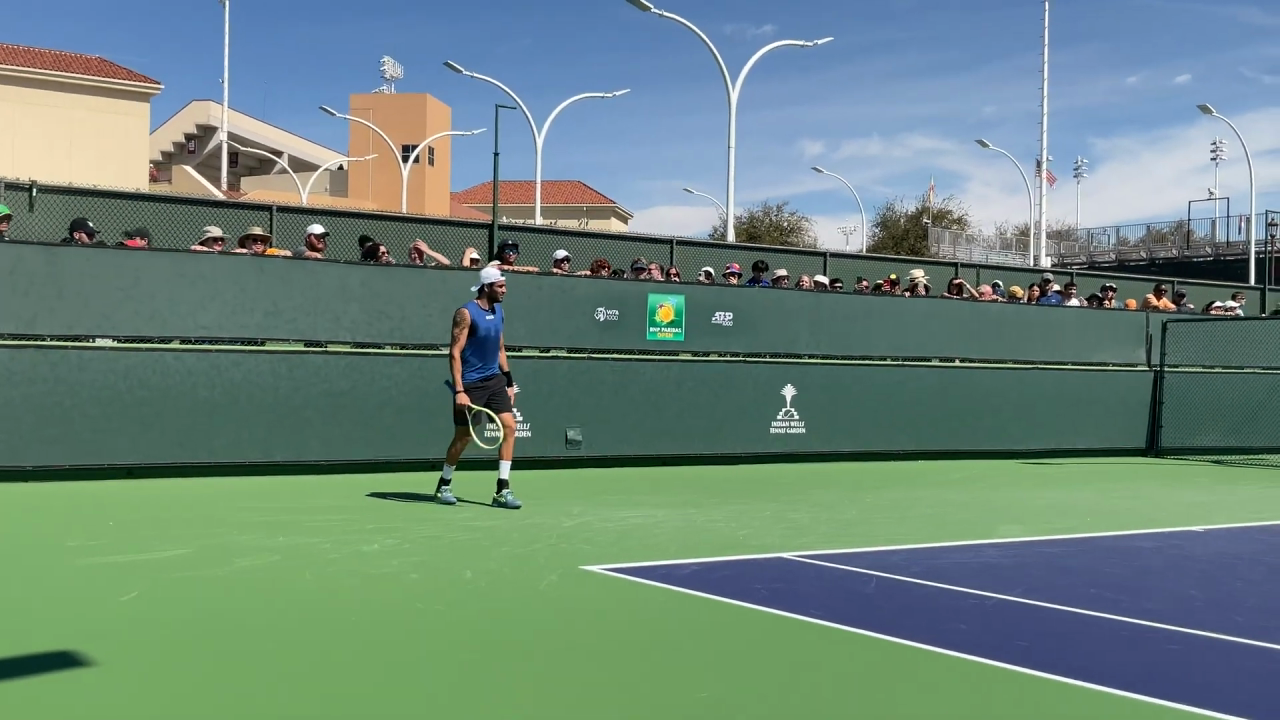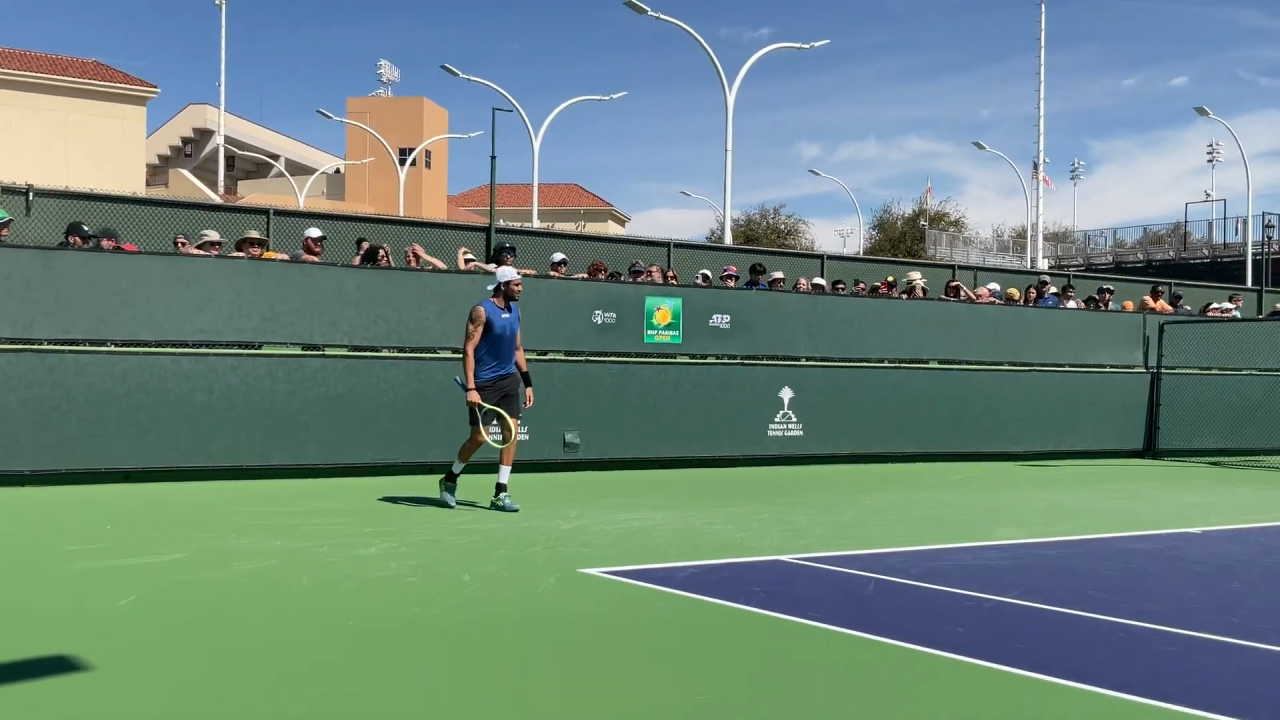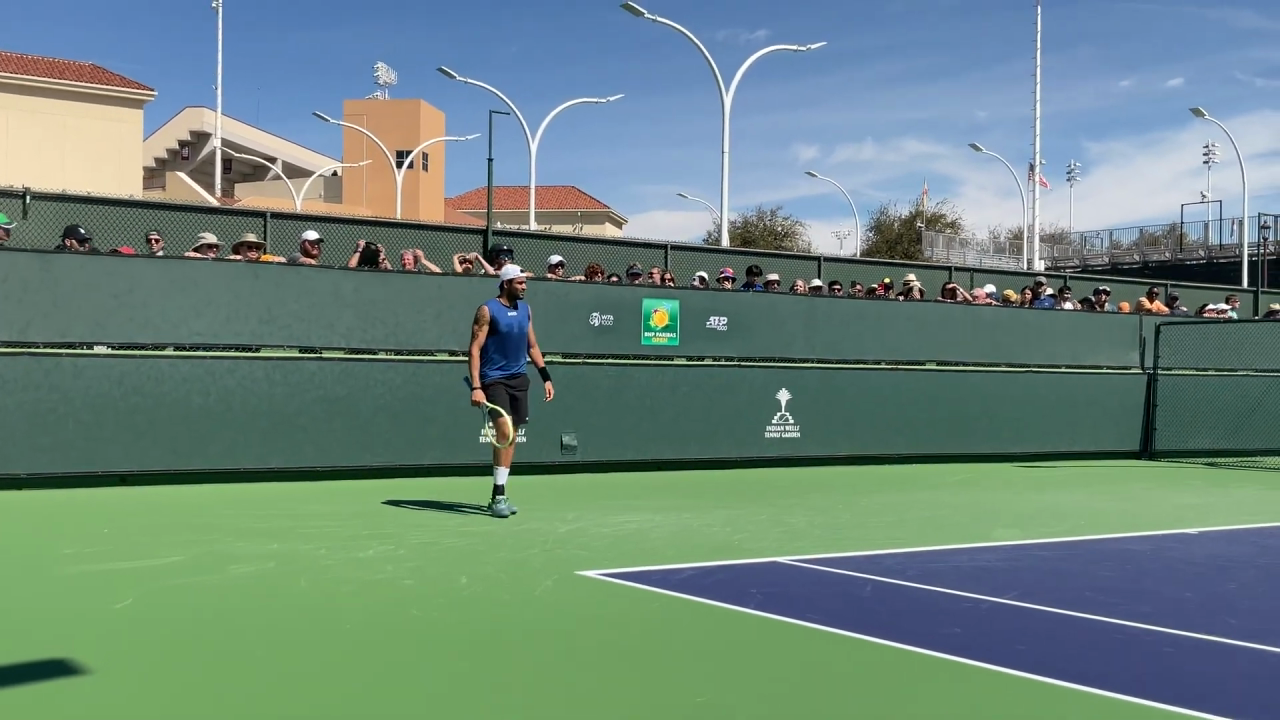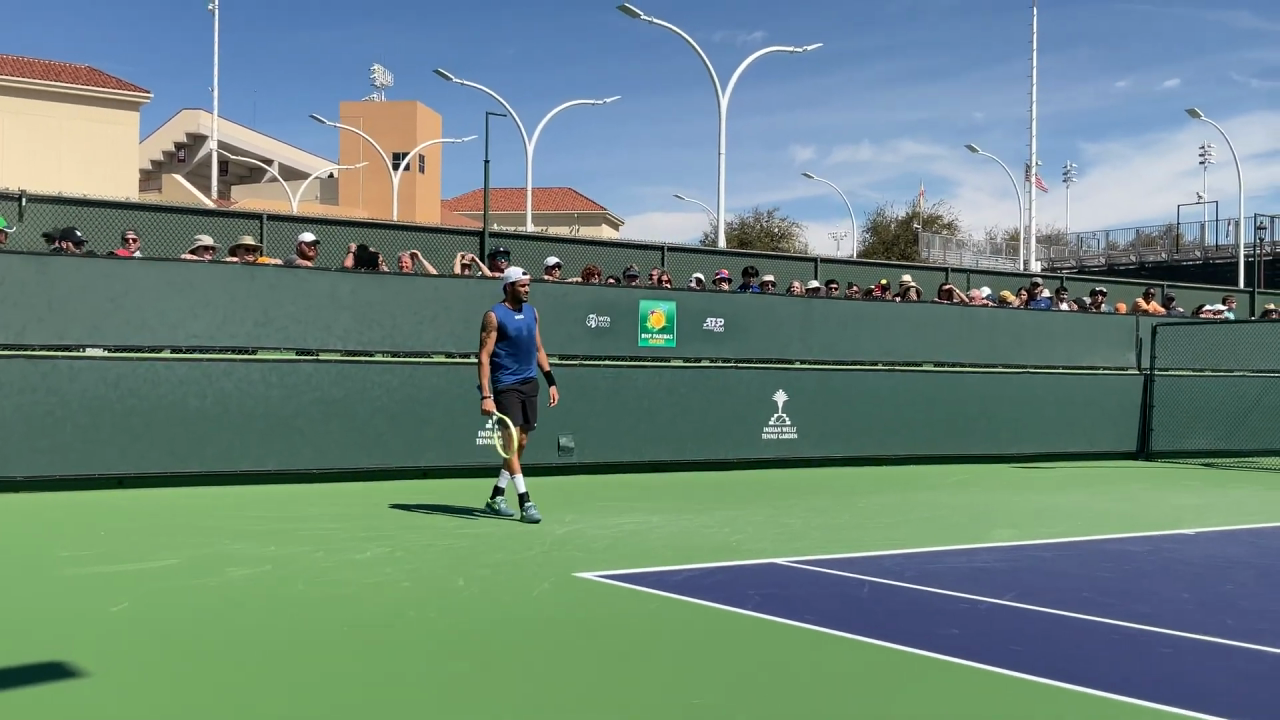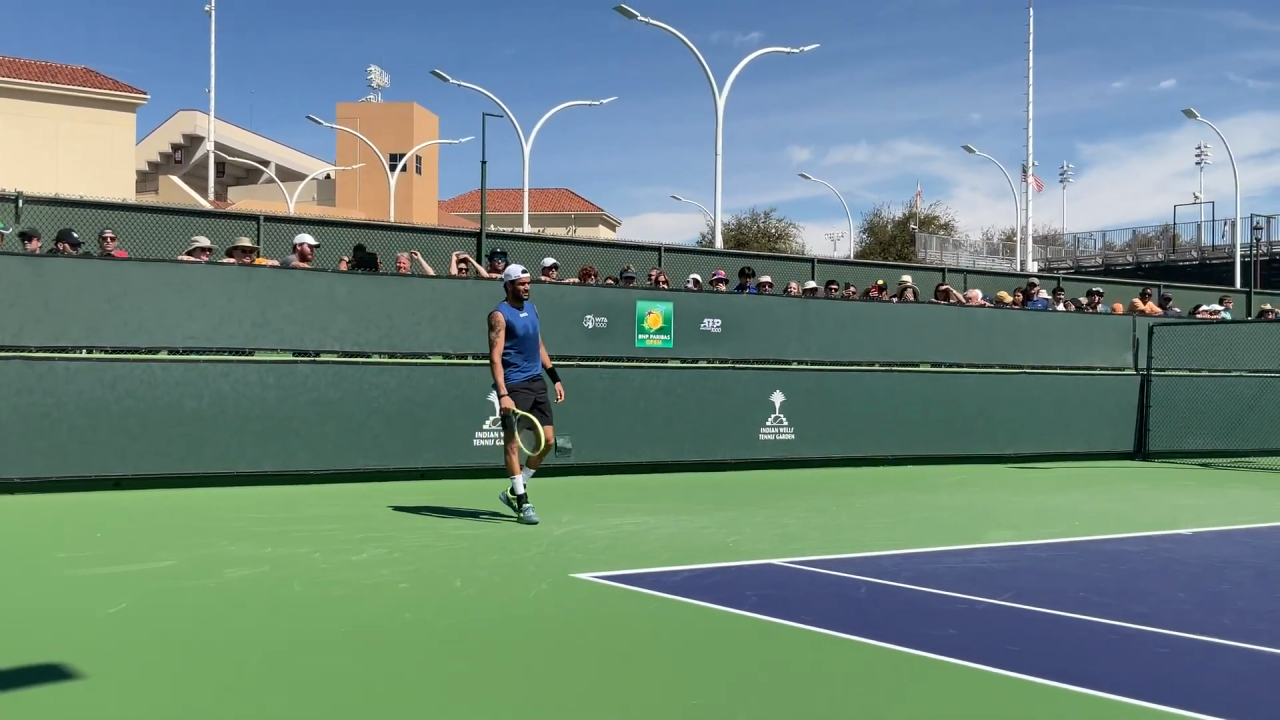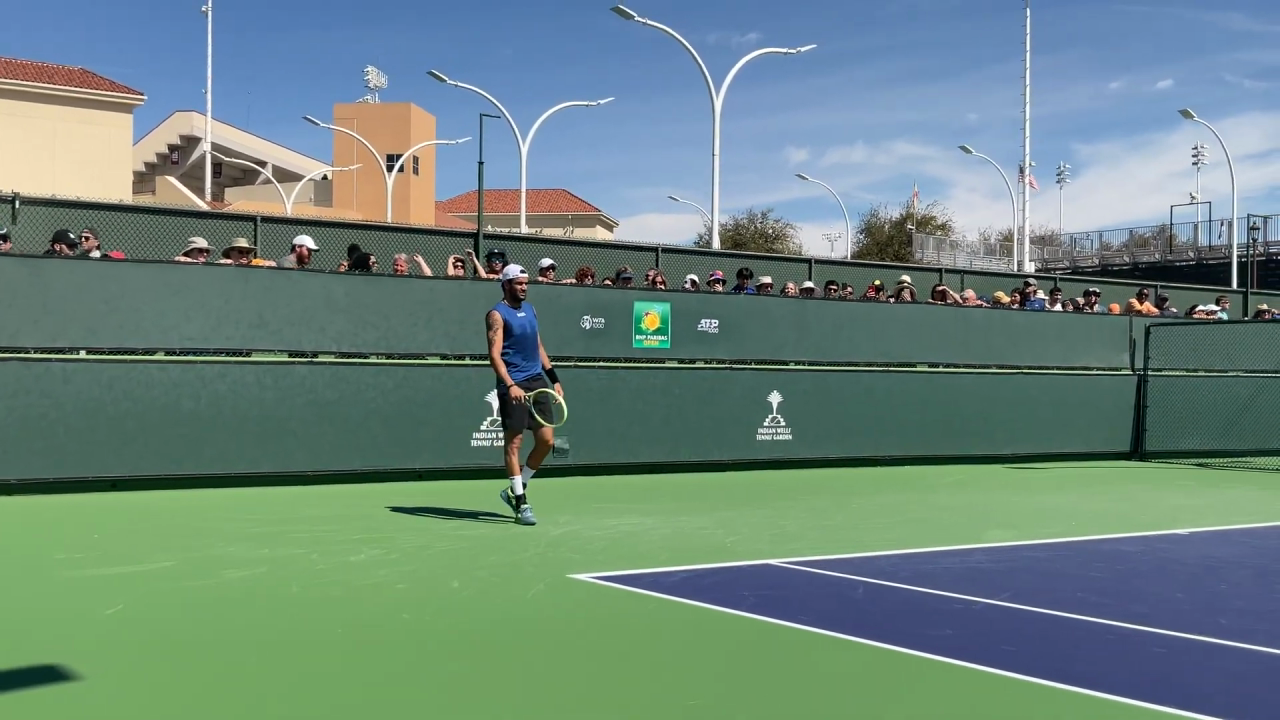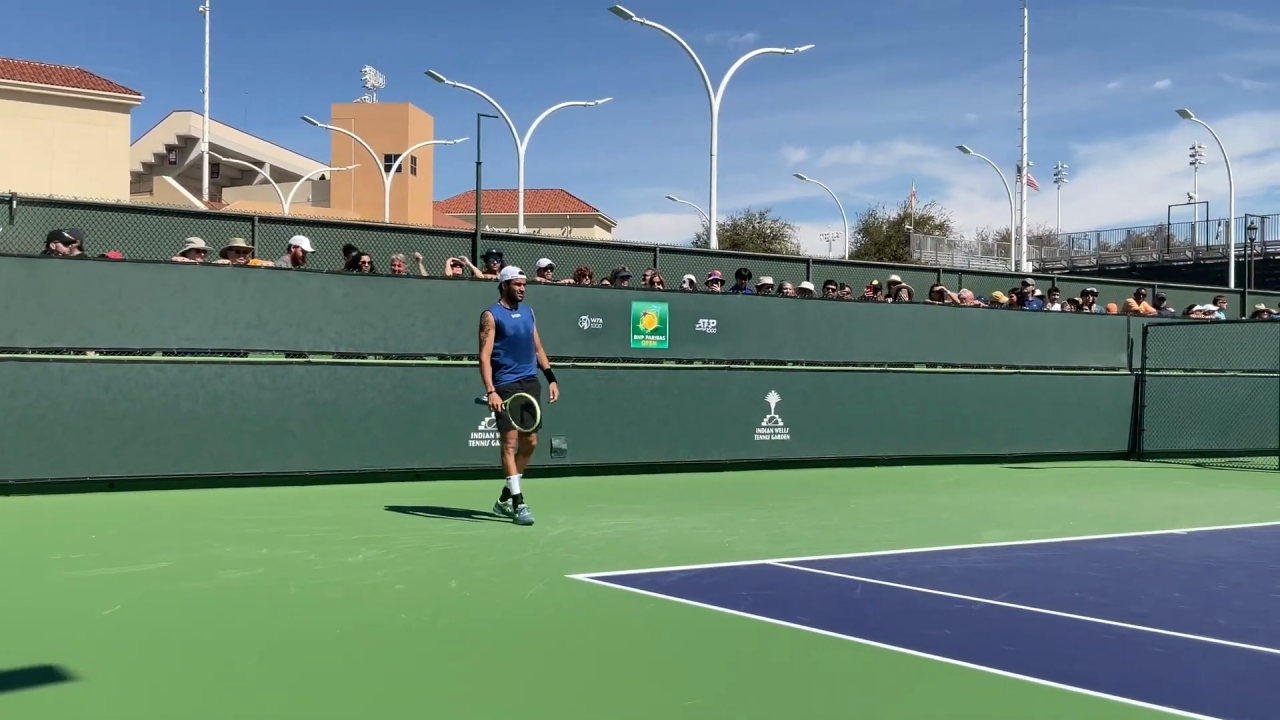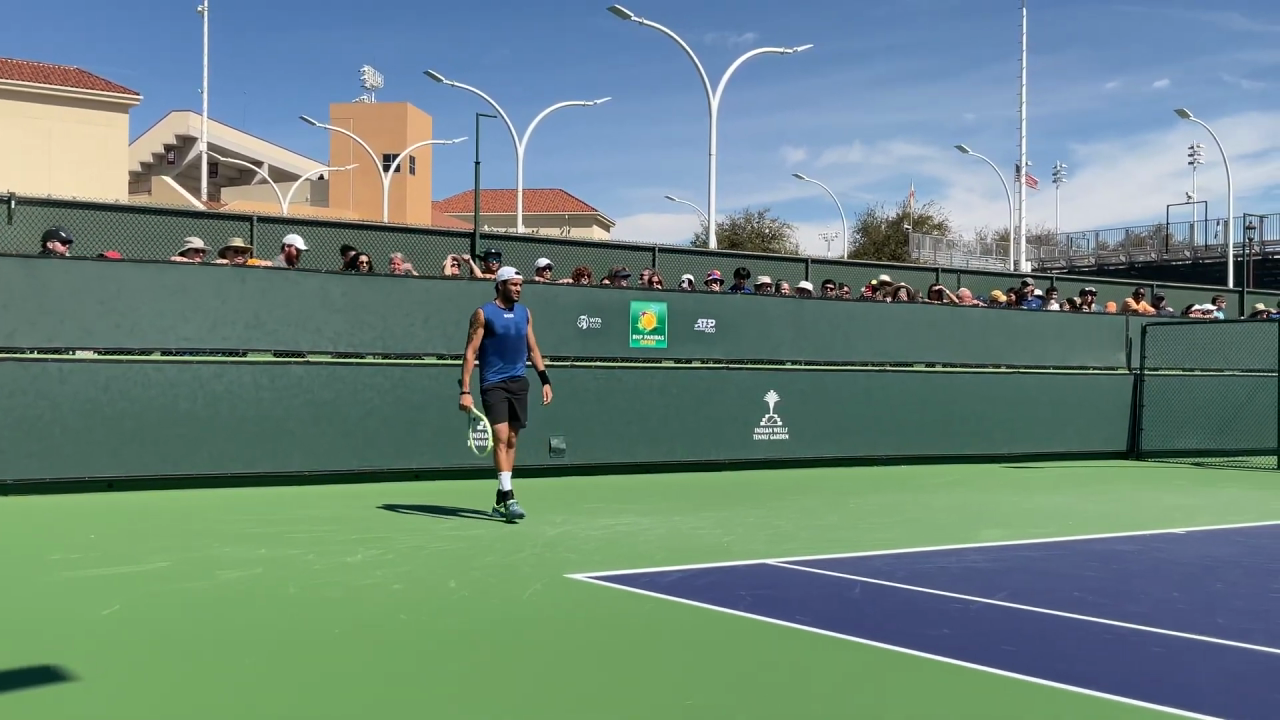
dt=0.3s
person 1, frame 1
left shoulder: (499, 312)
right shoulder: (466, 313)
right elbow: (455, 353)
left wrist: (509, 382)
right wrist: (459, 390)
left hip: (495, 380)
right hip: (471, 383)
left knee: (509, 427)
right knee: (462, 438)
left ankle: (502, 492)
right ankle: (443, 486)
person 1, frame 2
left shoulder: (515, 311)
right shoulder: (482, 311)
right elbow: (468, 350)
left wrist: (527, 383)
right wrist: (470, 388)
left hip: (509, 380)
right hip: (484, 382)
left knee: (512, 432)
right knee: (479, 437)
left ankle: (500, 494)
right ankle: (449, 480)
person 1, frame 3
left shoulder: (525, 310)
right shoulder: (487, 310)
left elbow: (532, 346)
right elbow: (474, 349)
left wrist: (546, 378)
right wrist: (476, 387)
left hip: (519, 380)
right hip: (495, 380)
left knee: (510, 437)
right knee: (503, 433)
left ankle: (496, 496)
right ankle: (502, 495)
person 1, frame 4
left shoulder: (532, 312)
right shoulder: (494, 316)
right elbow: (484, 357)
left wrist: (551, 382)
right wrist: (486, 395)
left hip: (530, 385)
right hip: (506, 386)
left knee: (520, 443)
left ankle: (496, 498)
right ankle: (525, 503)
person 1, frame 5
left shoulder: (532, 309)
right shoulder: (499, 315)
right elbow: (495, 357)
left wrist: (555, 378)
right wrist: (503, 394)
left hip: (537, 383)
right hip: (515, 386)
left knee: (547, 440)
right knee: (513, 443)
left ankle: (516, 490)
right ankle: (523, 504)
person 1, frame 6
left shoulder: (530, 309)
right shoulder: (497, 314)
right elbow: (495, 355)
left wrist: (554, 379)
right wrist: (510, 385)
left hip: (538, 382)
right hip: (514, 386)
left knee: (546, 441)
right knee: (513, 443)
left ankle: (516, 490)
right ankle: (522, 504)
person 1, frame 7
left shoulder: (528, 312)
right shoulder: (491, 315)
right elbow: (485, 356)
left wrist: (551, 379)
right wrist: (490, 391)
left hip: (530, 384)
right hip: (507, 386)
left knee: (529, 443)
right knee: (510, 443)
left ankle: (505, 499)
right ankle: (519, 505)
person 1, frame 8
left shoulder: (525, 313)
right shoulder: (483, 314)
left elbow: (533, 350)
right elbow: (470, 353)
left wrist: (545, 381)
right wrist: (465, 391)
left hip: (519, 383)
right hip: (494, 385)
left knee: (511, 441)
right knee: (500, 440)
left ankle: (500, 501)
right ankle: (509, 500)
